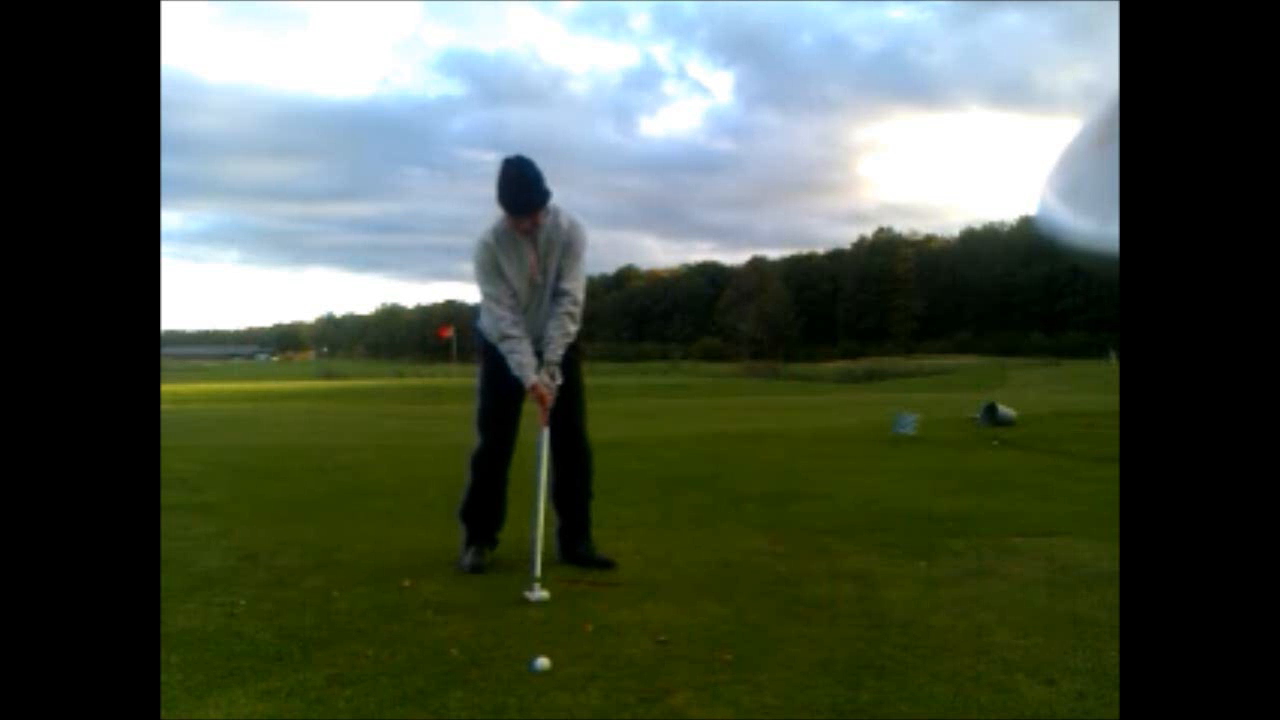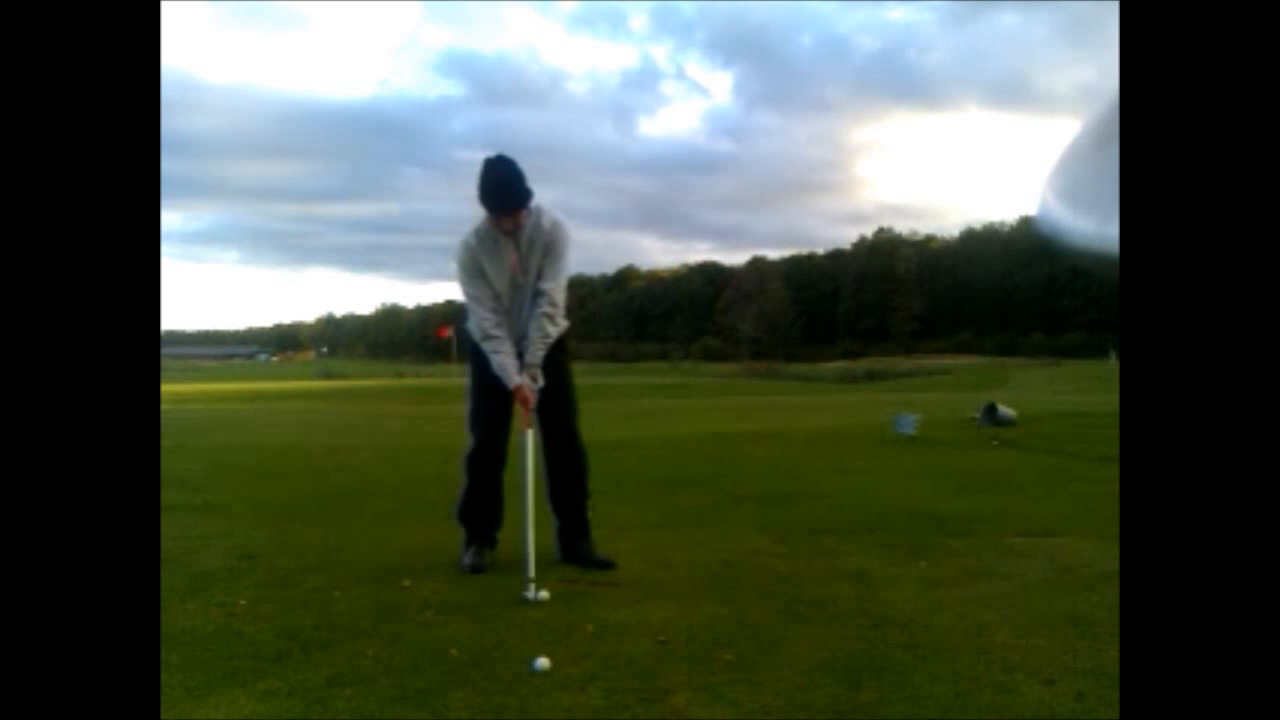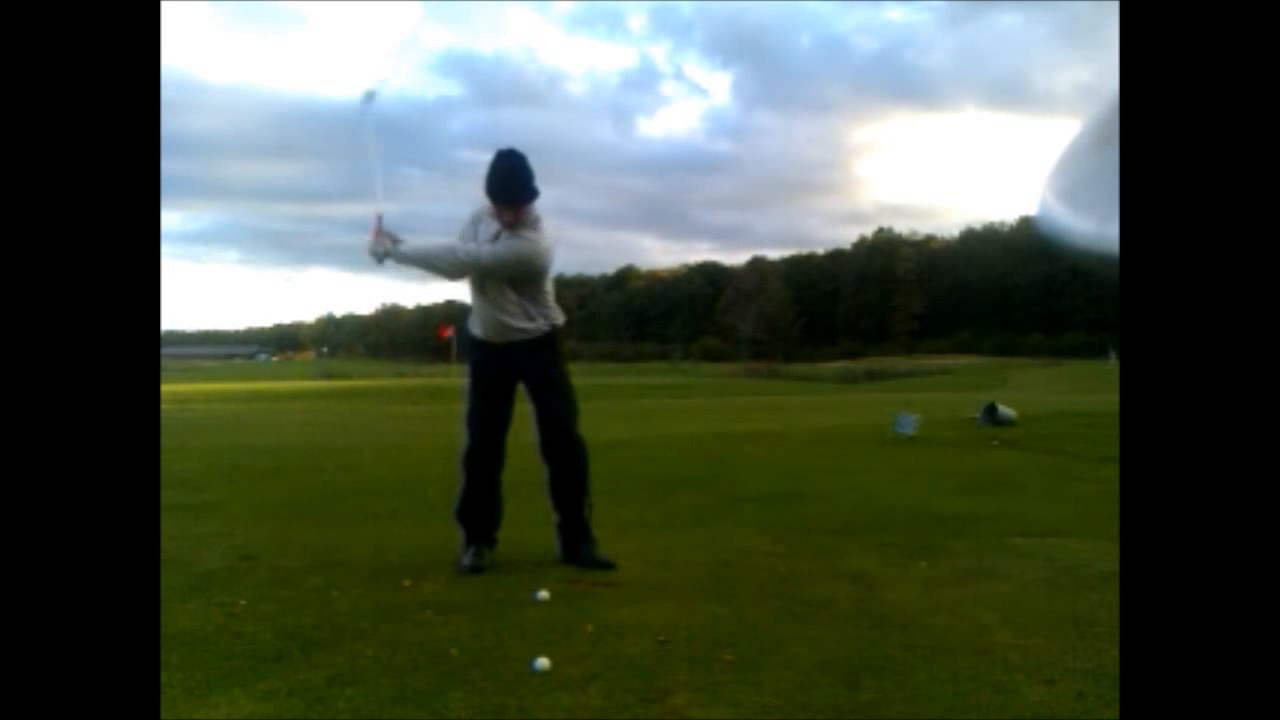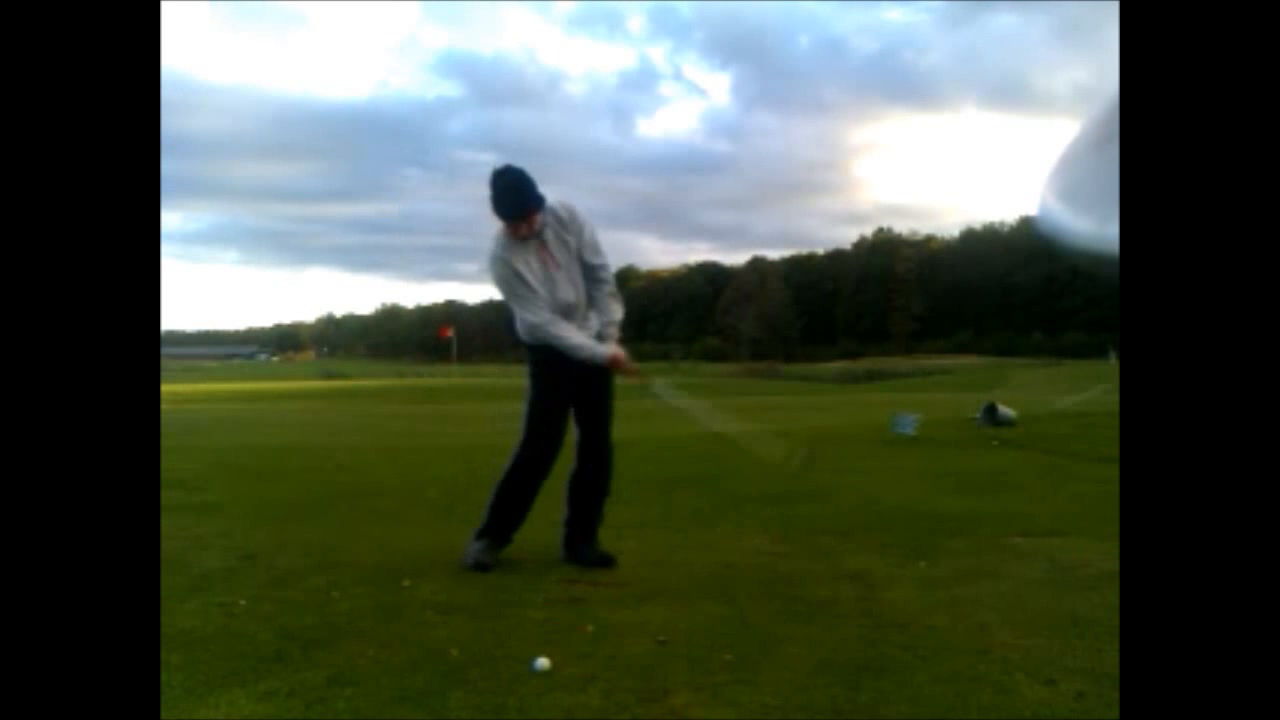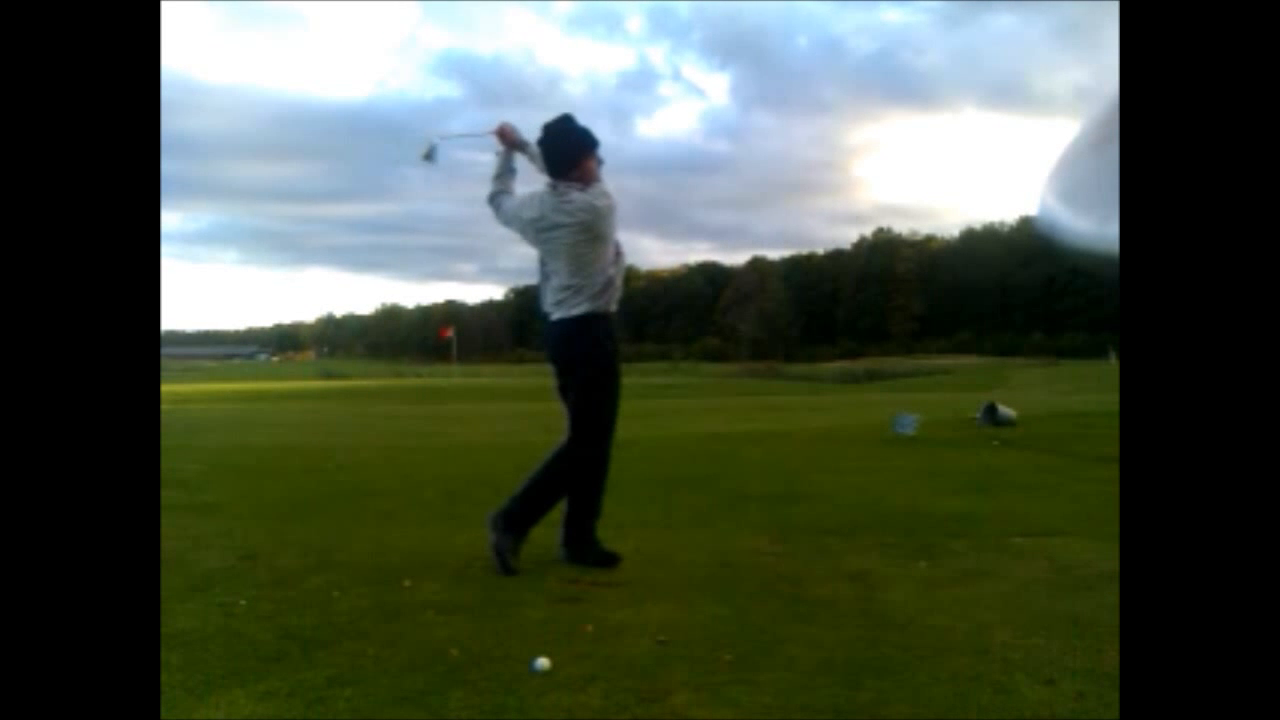
dt=0.5s
person 1, frame 1
left shoulder: (570, 231)
right shoulder: (489, 246)
left elbow: (569, 301)
right elbow: (504, 318)
left wrist: (551, 367)
right wrist: (530, 377)
left hip: (559, 345)
right hip: (503, 348)
left knee: (572, 443)
right knee: (494, 443)
left ankle: (575, 538)
right ankle: (479, 538)
person 1, frame 2
left shoulder: (552, 231)
right shoulder: (472, 247)
left elbow: (549, 302)
right elbow: (486, 321)
left wrist: (532, 368)
right wrist: (512, 378)
left hip: (546, 345)
right hip: (491, 350)
left knee: (565, 442)
right knee: (487, 446)
left ankle: (575, 539)
right ankle: (478, 538)
person 1, frame 3
left shoulder: (531, 246)
right shoulder: (484, 218)
left elbow: (460, 260)
right elbow: (453, 257)
left wrist: (392, 249)
right wrist: (399, 245)
left hip: (539, 344)
right hip: (489, 346)
left knee: (564, 442)
right knee: (483, 447)
left ankle: (577, 538)
right ankle: (478, 538)
person 1, frame 4
left shoulder: (566, 216)
right shoulder: (503, 257)
left elbow: (601, 273)
right elbow: (541, 321)
left wrist: (610, 334)
right wrist: (598, 352)
left hip: (595, 341)
right hip: (552, 354)
left knee: (597, 446)
right knee: (539, 446)
left ankle: (581, 539)
right ankle: (492, 533)
person 1, frame 5
left shoulder: (531, 208)
right shoulder: (597, 205)
left elbow: (498, 199)
right elbow: (585, 182)
left wrist: (507, 151)
right wrist: (523, 144)
left hip: (562, 329)
right hip: (590, 331)
left knee: (592, 439)
right knee: (587, 440)
left ankle: (580, 538)
right ankle: (512, 519)
